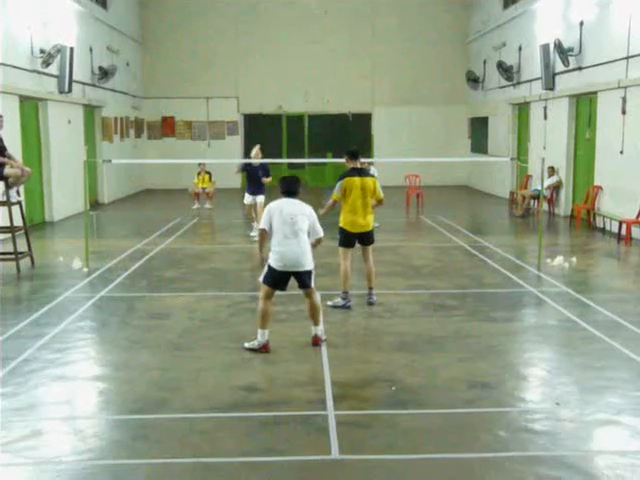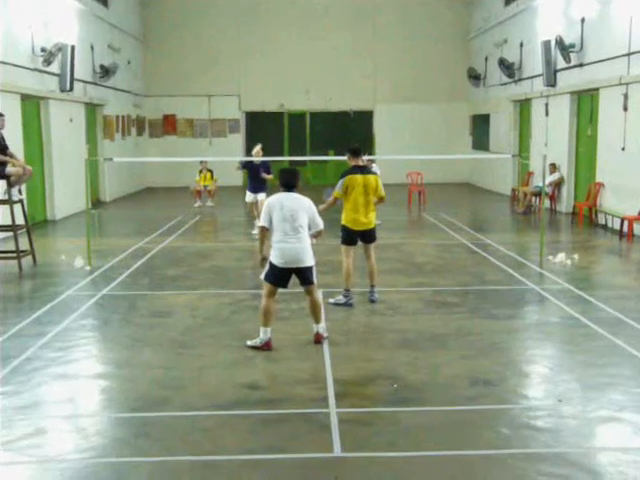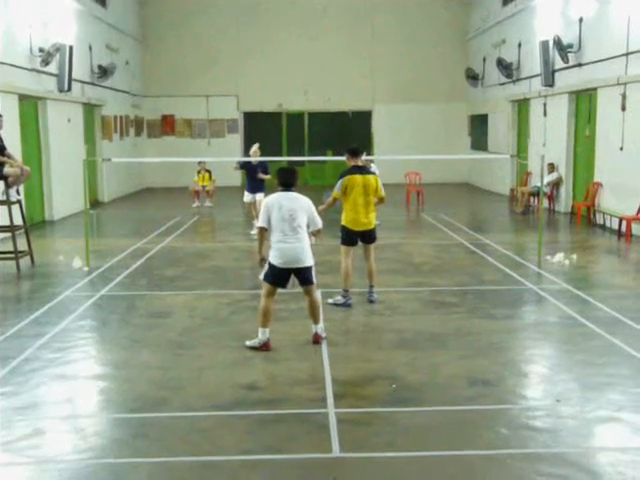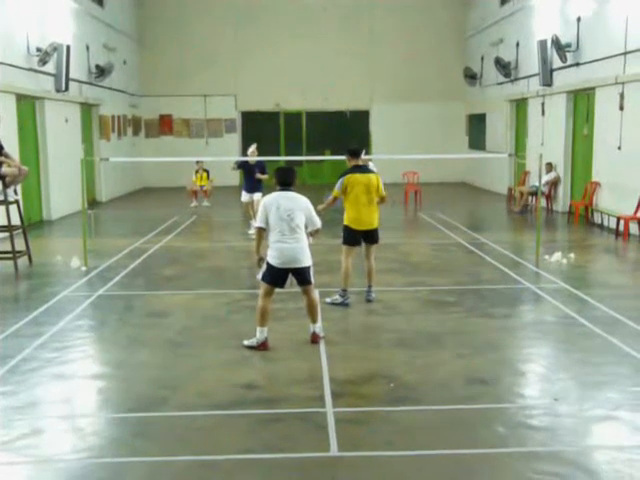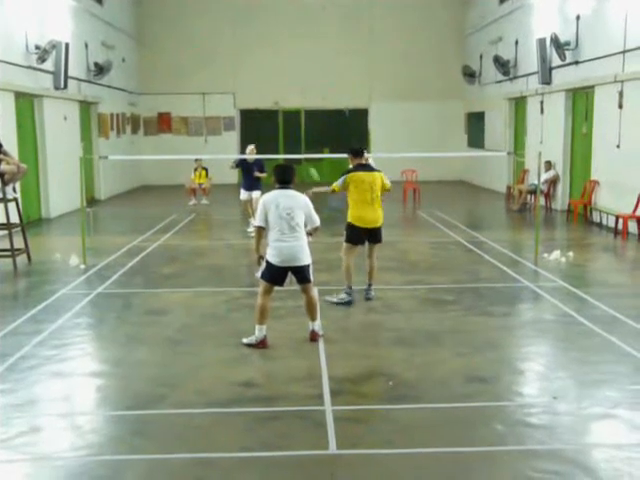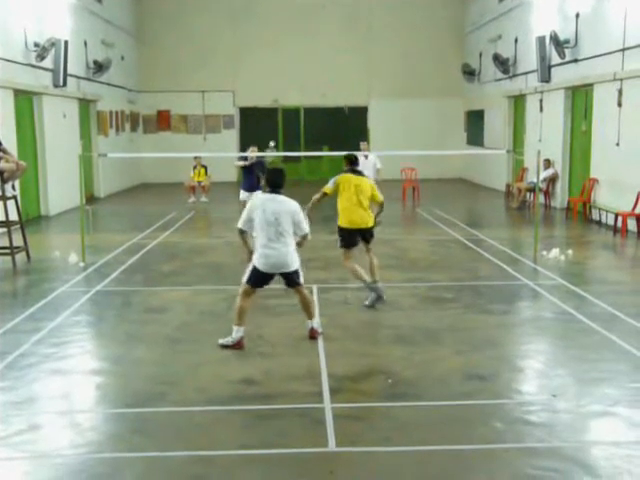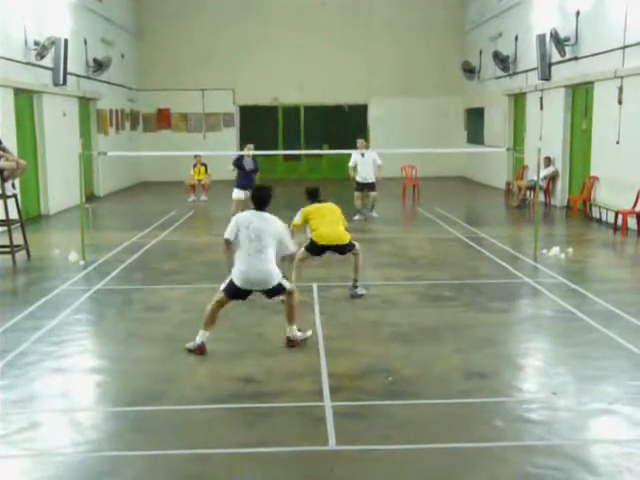
dt=0.5s
person 1, frame 1
left shoulder: (272, 206)
right shoulder: (307, 208)
left elbow: (262, 231)
right elbow: (318, 238)
left wrist: (261, 253)
right wrist: (310, 245)
left hip: (279, 258)
right hip: (303, 258)
left knee: (265, 297)
right knee: (311, 294)
left ankle: (262, 341)
right ankle: (318, 334)
person 1, frame 2
left shoulder: (271, 201)
right shoulder: (306, 202)
left elbow: (263, 228)
right elbow: (319, 230)
left wrist: (261, 252)
left hip: (280, 255)
right hip: (303, 255)
left knee: (268, 295)
right knee: (312, 292)
left ankle: (264, 338)
right ankle: (319, 332)
person 1, frame 3
left shoulder: (270, 200)
right shoulder: (305, 201)
left elbow: (262, 229)
right elbow: (317, 228)
left wrist: (260, 252)
left hip: (279, 255)
right hip: (302, 254)
left knee: (267, 295)
right knee: (311, 292)
left ankle: (263, 339)
right ankle: (318, 332)
person 1, frame 4
left shoulder: (268, 200)
right shoulder: (303, 200)
left elbow: (260, 229)
right elbow: (316, 228)
left wrist: (258, 252)
left hip: (277, 255)
right hip: (300, 254)
left knee: (265, 295)
right knee: (309, 292)
left ankle: (261, 338)
right ankle: (316, 331)
person 1, frame 5
left shoulder: (267, 199)
right shoulder: (302, 199)
left elbow: (260, 227)
right elbow: (315, 226)
left wrist: (257, 250)
left hip: (276, 253)
right hip: (300, 253)
left knee: (264, 293)
right knee: (308, 290)
left ankle: (260, 336)
right ankle: (315, 330)
person 1, frame 6
left shoulder: (255, 202)
right shoulder: (292, 205)
left elbow: (241, 229)
right elbow: (304, 234)
left wrist: (247, 247)
right wrist: (298, 243)
left hip: (263, 259)
right hip: (287, 259)
left knee: (244, 295)
right knee: (301, 291)
left ankle: (237, 337)
right ankle: (313, 327)
person 1, frame 7
left shoulder: (240, 218)
right shoulder: (278, 223)
left elbow: (227, 241)
right elbow: (290, 252)
left wrist: (231, 258)
left hip: (242, 274)
right hip: (268, 275)
left knee: (217, 302)
right knee: (291, 293)
left ankle: (200, 342)
right ankle: (292, 334)
person 2, frame 1
left shoulder: (345, 178)
right shoulder: (371, 178)
left elbow: (334, 201)
right elbow: (380, 201)
left wrist: (323, 212)
left hip: (348, 225)
right hip: (367, 225)
left knee: (345, 260)
right knee: (368, 258)
left ankle: (345, 298)
right ankle: (371, 295)
person 2, frame 2
left shoulder: (347, 175)
right shoulder: (373, 175)
left elbow: (335, 198)
right elbow: (381, 198)
left wrist: (323, 207)
left hip: (351, 222)
right hip: (369, 222)
left knee: (347, 258)
right knee: (370, 256)
left ankle: (347, 296)
right ankle: (373, 292)
person 2, frame 3
left shoulder: (346, 176)
right shoulder: (373, 176)
left elbow: (334, 199)
right elbow: (382, 199)
left wrist: (322, 208)
left hip: (350, 223)
right hip: (369, 222)
left knee: (346, 258)
right knee: (369, 257)
left ankle: (345, 296)
right ankle: (372, 292)
person 2, frame 4
left shoulder: (347, 176)
right shoulder: (374, 175)
left elbow: (334, 198)
right elbow: (382, 198)
left wrist: (322, 207)
left hip: (353, 223)
right hip: (371, 222)
left knee: (346, 258)
right knee: (370, 257)
left ankle: (343, 295)
right ankle: (370, 291)
person 2, frame 5
left shoulder: (350, 175)
right shoulder: (378, 174)
left elbow: (332, 190)
right elbow: (388, 187)
left wrist: (315, 190)
left hip: (357, 221)
right hip: (375, 221)
left knee: (347, 255)
right knee: (371, 255)
left ankle: (348, 292)
right ankle: (369, 290)
person 2, frame 6
left shoulder: (340, 178)
right shoulder: (369, 181)
left elbow: (321, 195)
right elbow: (381, 204)
left wrist: (307, 210)
right wrist: (374, 218)
left hip: (347, 223)
right hip: (366, 222)
left knee: (348, 261)
right knee: (370, 251)
left ankle: (373, 288)
right ankle: (376, 286)
person 2, frame 7
left shoulder: (305, 210)
right shoulder: (334, 206)
left elbow: (293, 228)
right elbow: (345, 227)
left hip: (320, 239)
right hip: (341, 239)
left knee: (298, 259)
right knee: (357, 250)
right ankle: (355, 287)
